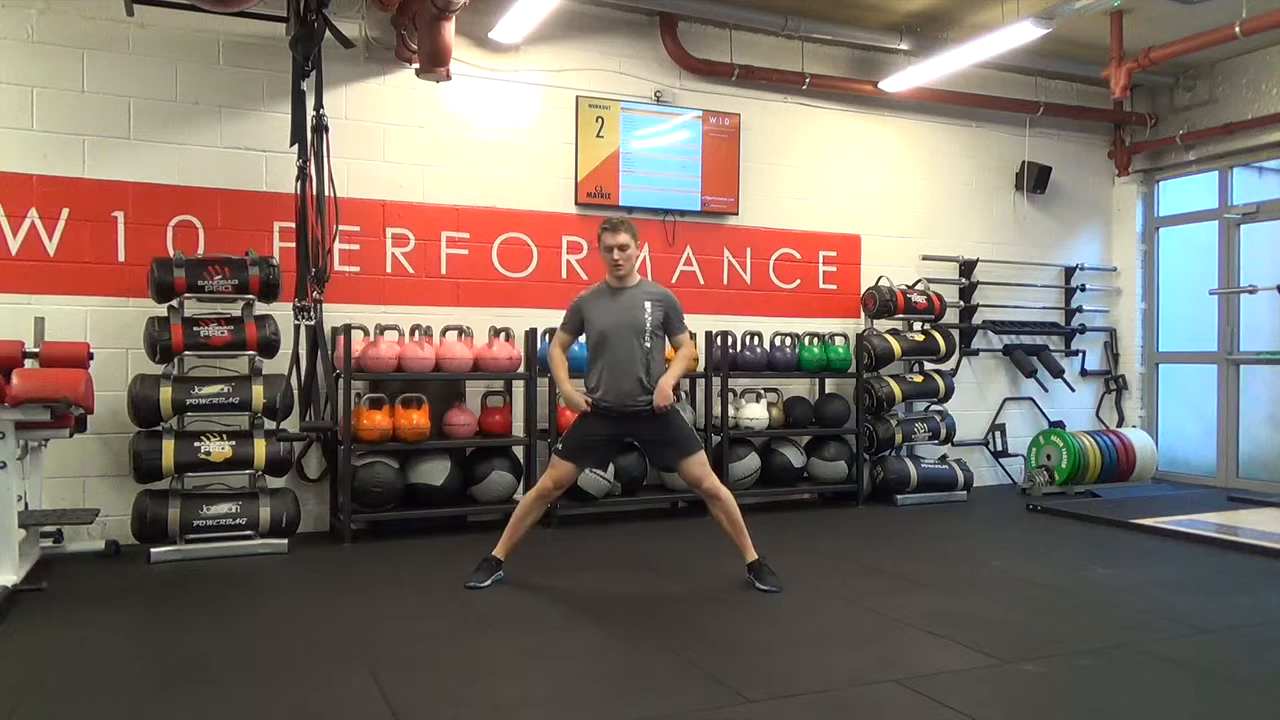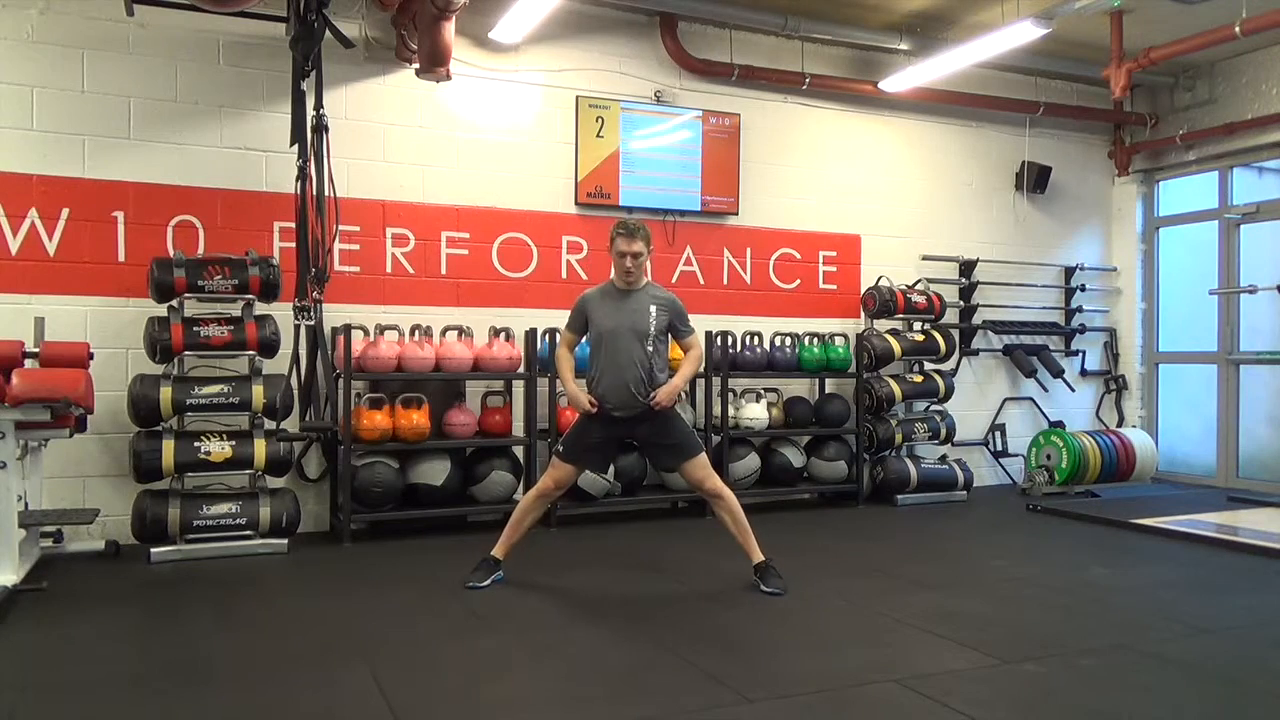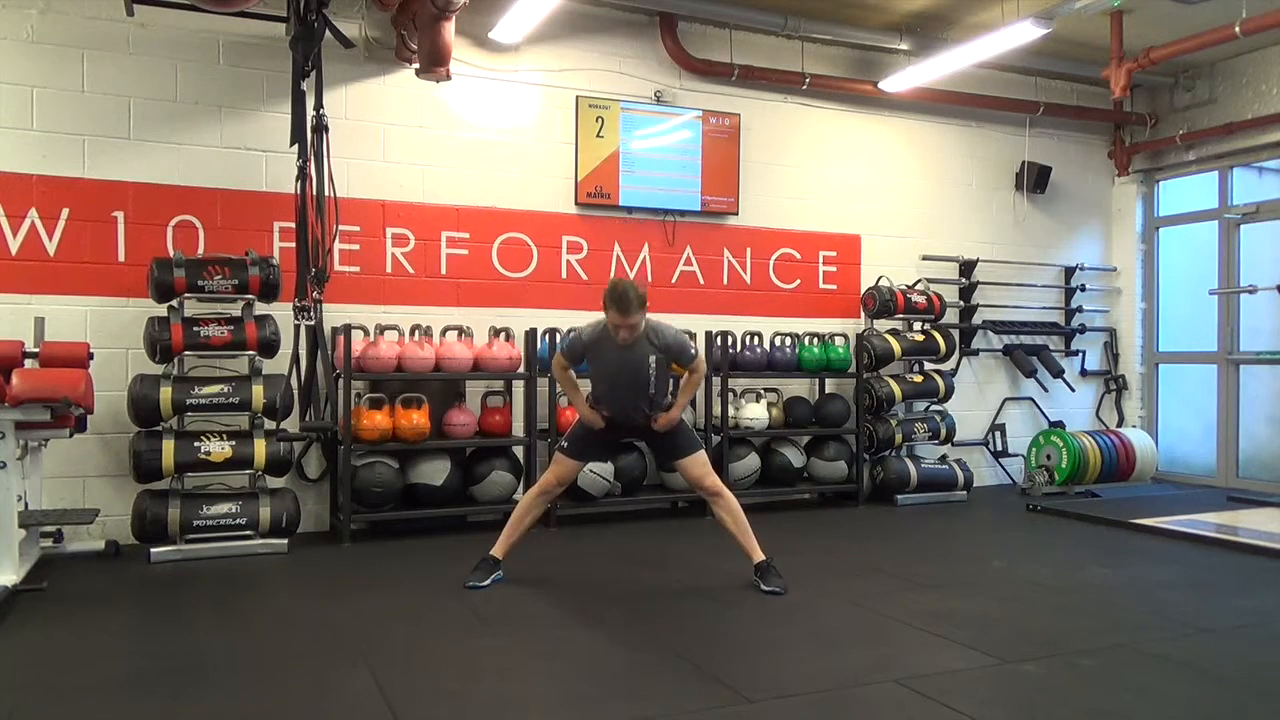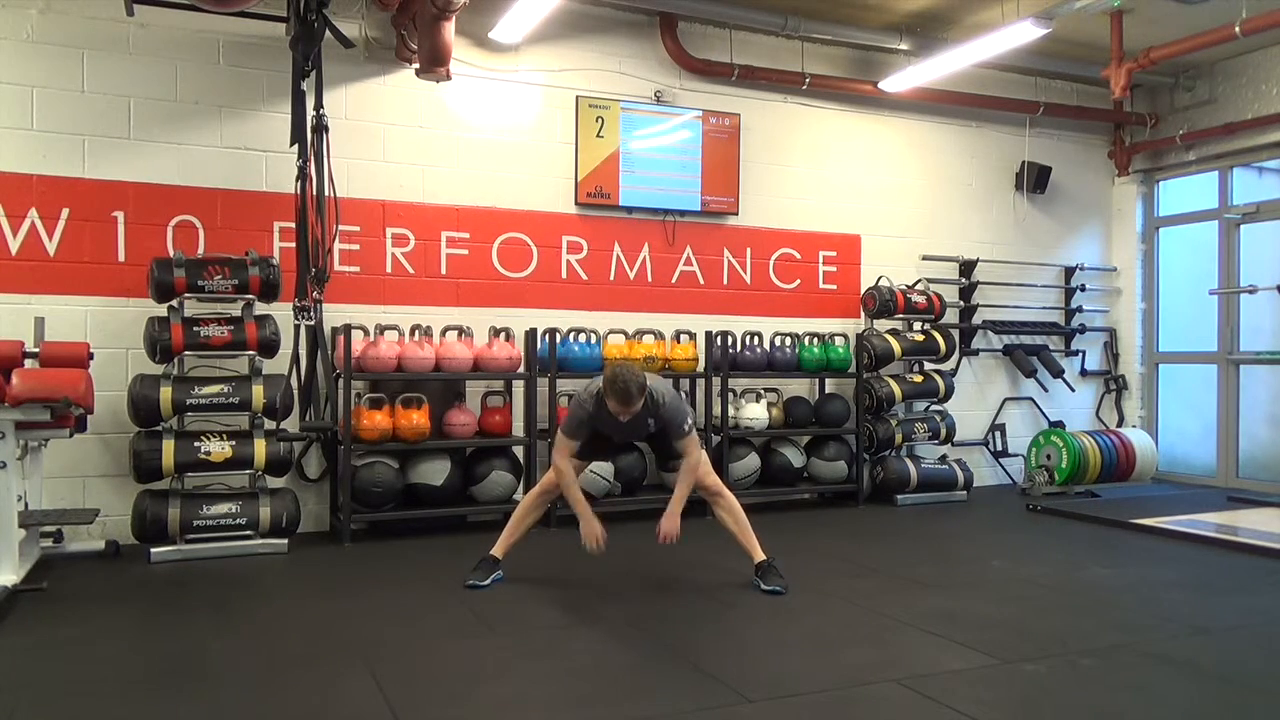
dt=0.7s
person 1, frame 1
left shoulder: (660, 298)
right shoulder: (585, 302)
left elbow: (686, 347)
right elbow: (558, 348)
left wrist: (668, 380)
right wrist: (567, 391)
left hip: (654, 410)
right hip: (600, 412)
left knee: (708, 485)
right knee: (549, 486)
left ankle: (753, 562)
right ankle: (495, 560)
person 1, frame 2
left shoulder: (666, 302)
right shoulder: (590, 300)
left elbow: (694, 350)
right elbow: (564, 348)
left wrist: (675, 383)
right wrist: (572, 389)
left hip: (655, 414)
right hip: (601, 414)
left knee: (711, 487)
right knee: (549, 487)
left ankle: (761, 564)
right ankle: (494, 561)
person 1, frame 3
left shoulder: (667, 337)
right shoulder: (587, 337)
left elbow: (698, 368)
right elbow: (559, 366)
left wrist: (675, 412)
right wrist: (583, 409)
left hip: (658, 418)
right hip: (603, 418)
left knee: (710, 486)
right knee: (550, 484)
left ankle: (761, 563)
right ankle: (494, 559)
person 1, frame 4
left shoulder: (666, 399)
right shoulder: (586, 400)
left elbow: (691, 456)
right elbow: (561, 460)
left wrist: (673, 512)
right wrist: (586, 517)
left hip: (657, 429)
right hip: (601, 429)
left knee: (711, 486)
right knee: (549, 485)
left ankle: (762, 564)
right ankle: (493, 559)
